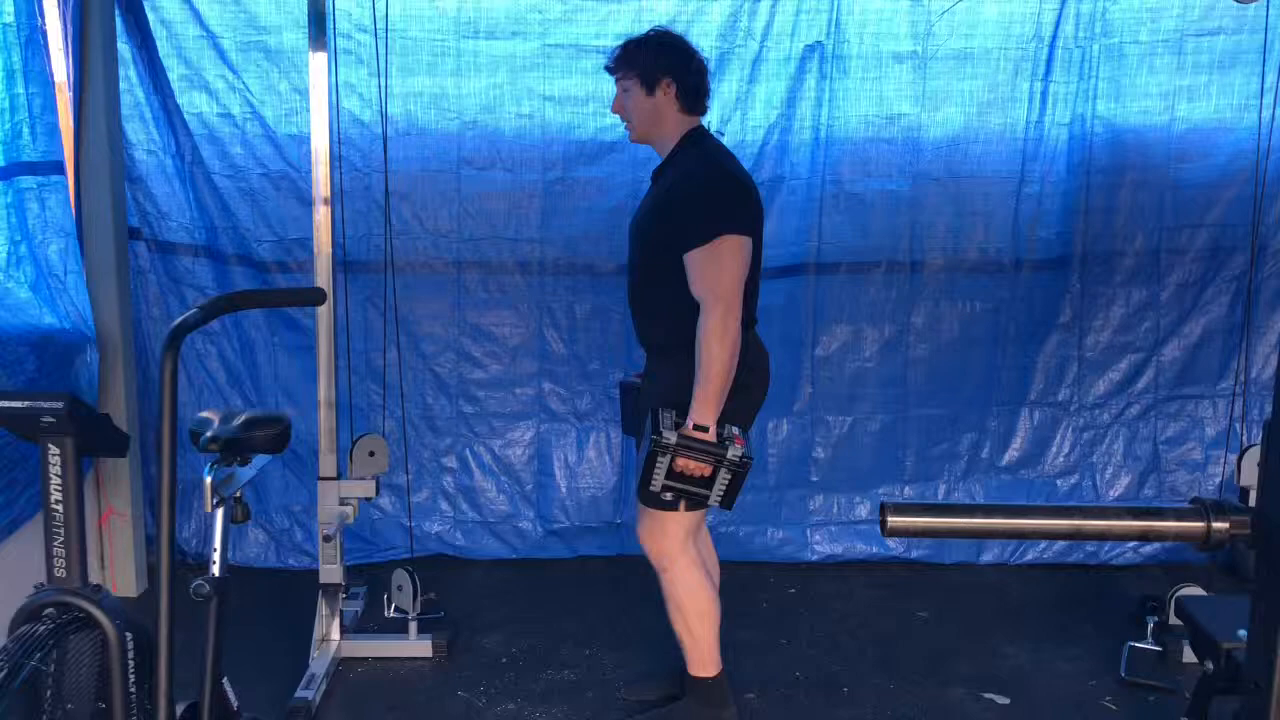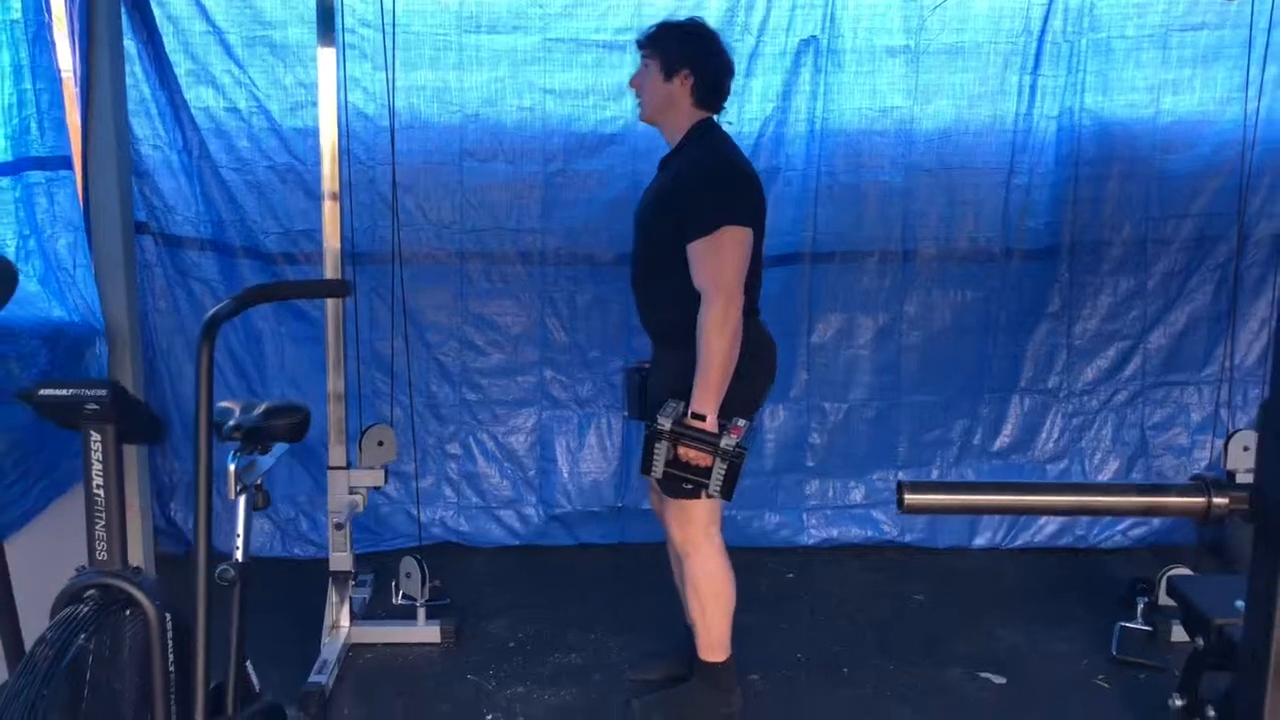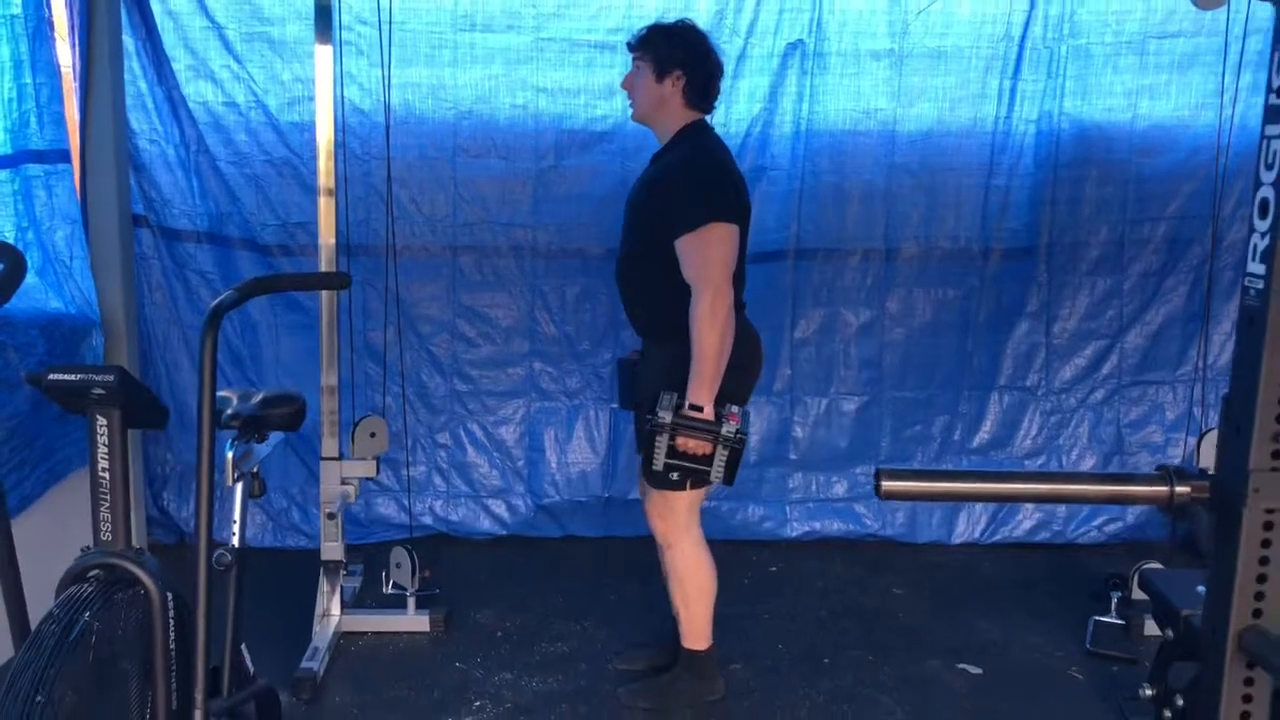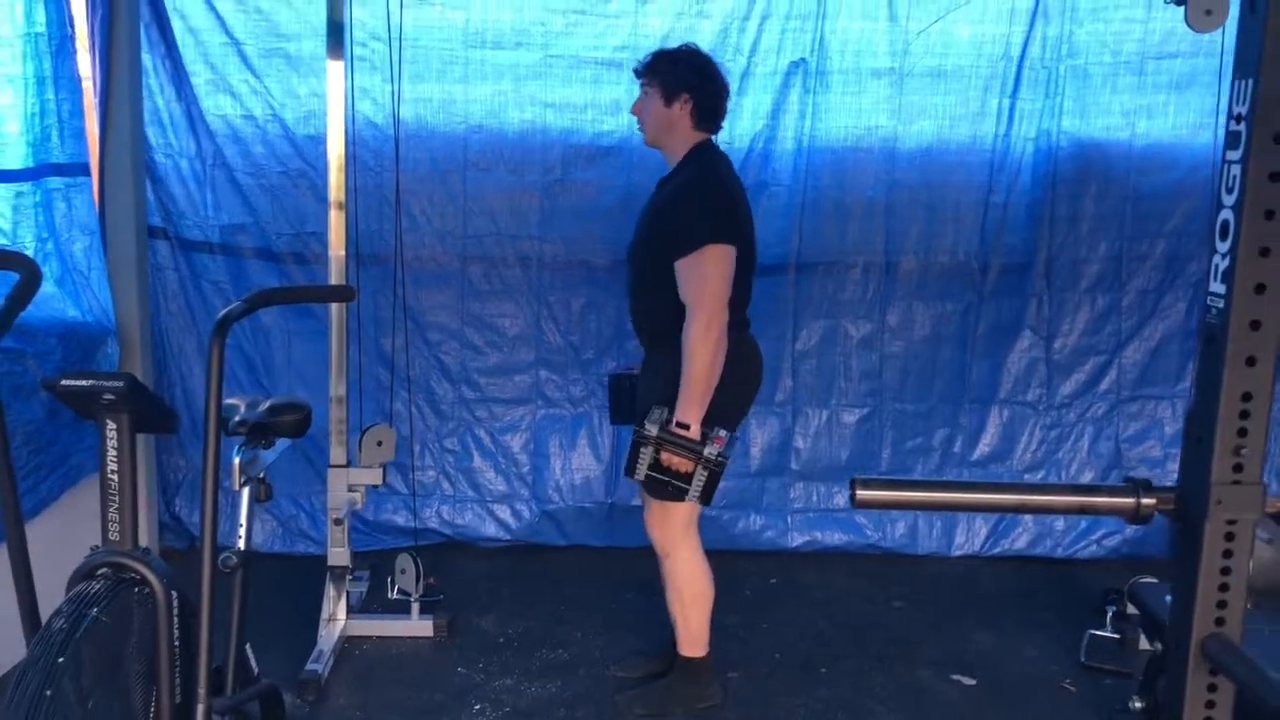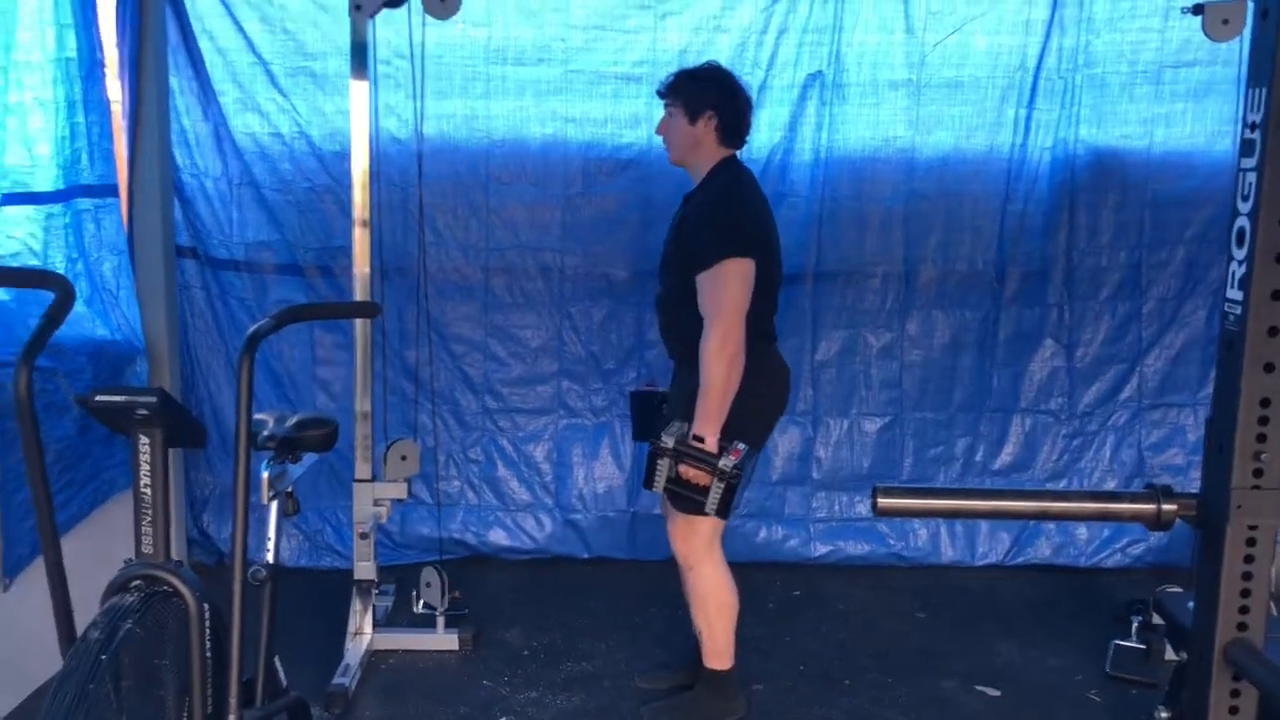
dt=0.5s
person 1, frame 1
left shoulder: (709, 180)
right shoulder: (681, 170)
left elbow: (722, 310)
left wrist: (703, 420)
left hip: (706, 380)
right hip: (680, 372)
left knee: (664, 537)
right knee: (682, 529)
person 1, frame 2
left shoulder: (712, 170)
right shoulder: (686, 161)
left elbow: (722, 302)
left wrist: (704, 409)
left hip: (711, 368)
right hip: (680, 360)
left knee: (692, 525)
right knee: (670, 508)
right ankle: (699, 649)
person 1, frame 3
left shoulder: (698, 168)
right shoulder: (677, 159)
left elbow: (713, 294)
left wrist: (700, 400)
left hip: (697, 361)
right hip: (671, 354)
left knee: (671, 516)
right knee: (664, 505)
left ankle: (698, 669)
right ankle: (685, 640)
person 1, frame 4
left shoulder: (702, 189)
right shoulder: (690, 179)
left elbow: (707, 318)
left wrist: (689, 418)
right wrist: (660, 384)
left hip: (701, 375)
right hip: (677, 367)
left knee: (670, 524)
right knee: (664, 514)
right ankle: (683, 647)
person 1, frame 5
left shoulder: (723, 204)
right shoulder: (719, 194)
left elbow: (725, 330)
left wrist: (705, 430)
right wrist: (686, 403)
left hip: (730, 391)
right hip: (711, 383)
left knee: (693, 538)
right knee: (684, 524)
right ankle: (707, 659)
